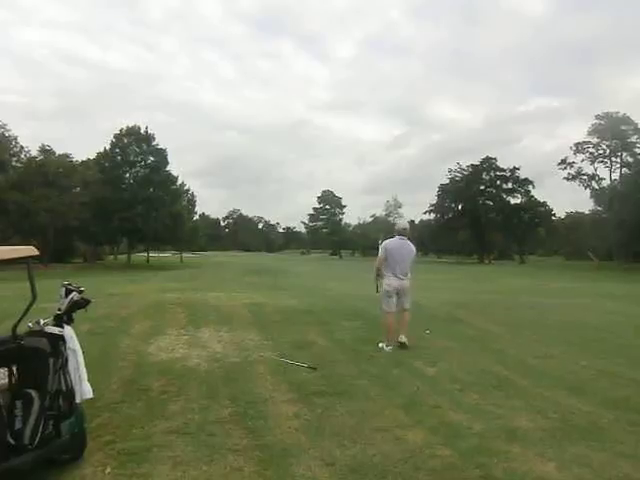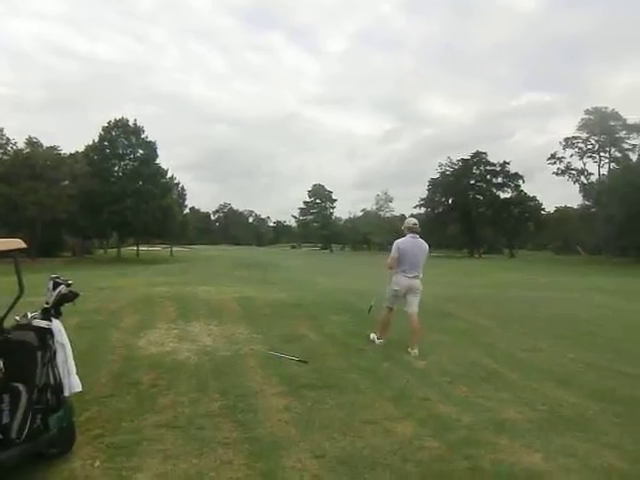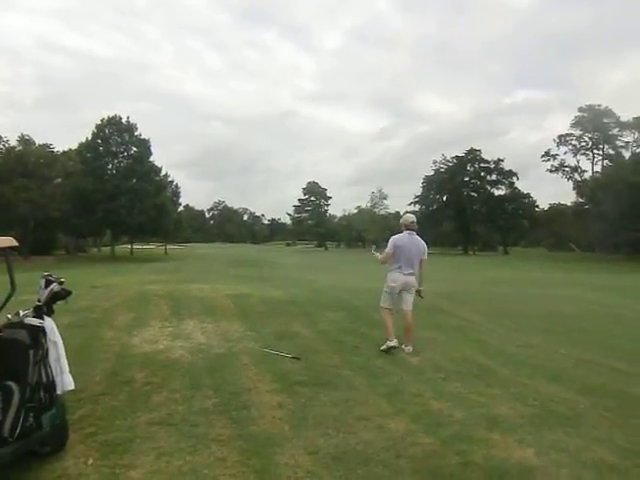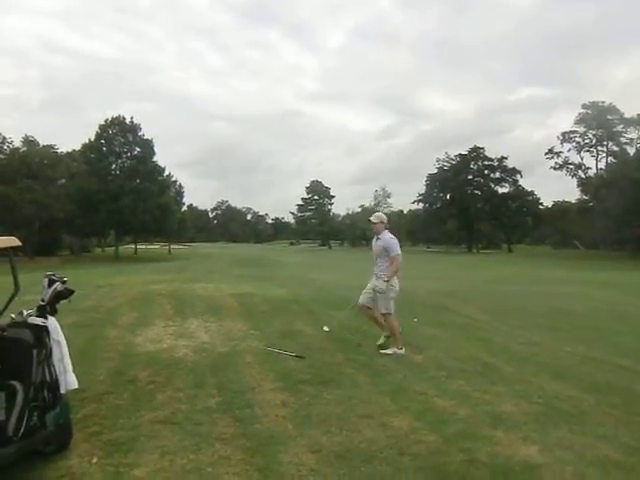
dt=0.7s
person 1, frame 1
left shoulder: (387, 243)
right shoulder: (412, 247)
left elbow: (378, 265)
left wrist: (377, 274)
left hip: (390, 281)
right hip: (405, 282)
left knee: (390, 313)
right knee: (405, 310)
left ankle: (388, 344)
right ankle: (403, 336)
person 1, frame 2
left shoulder: (399, 243)
right shoulder: (425, 246)
left elbow: (390, 265)
left wrist: (396, 262)
left hip: (399, 280)
right hip: (416, 282)
left knee: (389, 308)
right knee: (413, 314)
left ankle: (379, 337)
right ankle: (413, 348)
person 1, frame 3
left shoulder: (395, 239)
right shoulder: (422, 243)
left elbow: (383, 260)
right elbow: (421, 268)
left wrist: (378, 255)
right wrist: (420, 286)
left hip: (395, 277)
right hip: (411, 279)
left knee: (386, 308)
right knee: (407, 312)
left ankle: (391, 339)
right ankle: (408, 345)
person 1, frame 4
left shoulder: (390, 240)
right shoulder: (376, 240)
left elbow: (397, 262)
left wrist: (385, 281)
right wrist: (374, 278)
left hip: (387, 281)
right hip: (376, 279)
left knee: (387, 314)
right knee: (364, 305)
left ankle: (398, 347)
right ankle: (386, 331)
